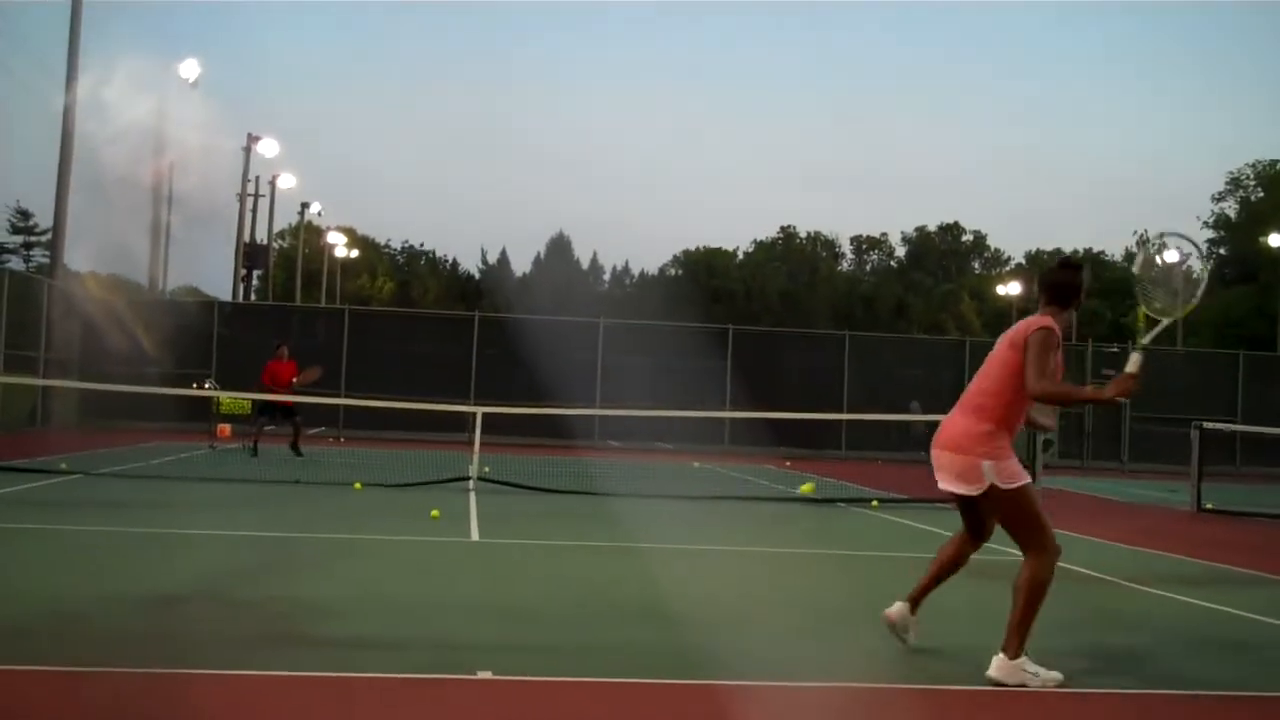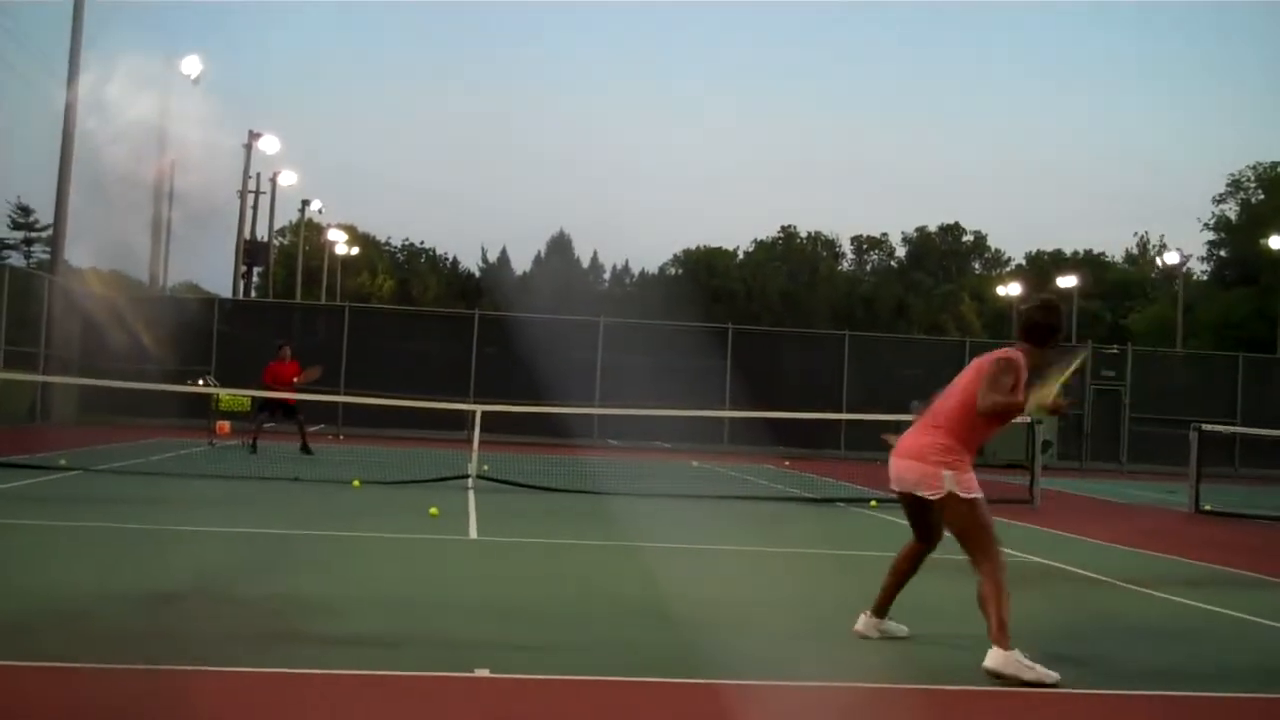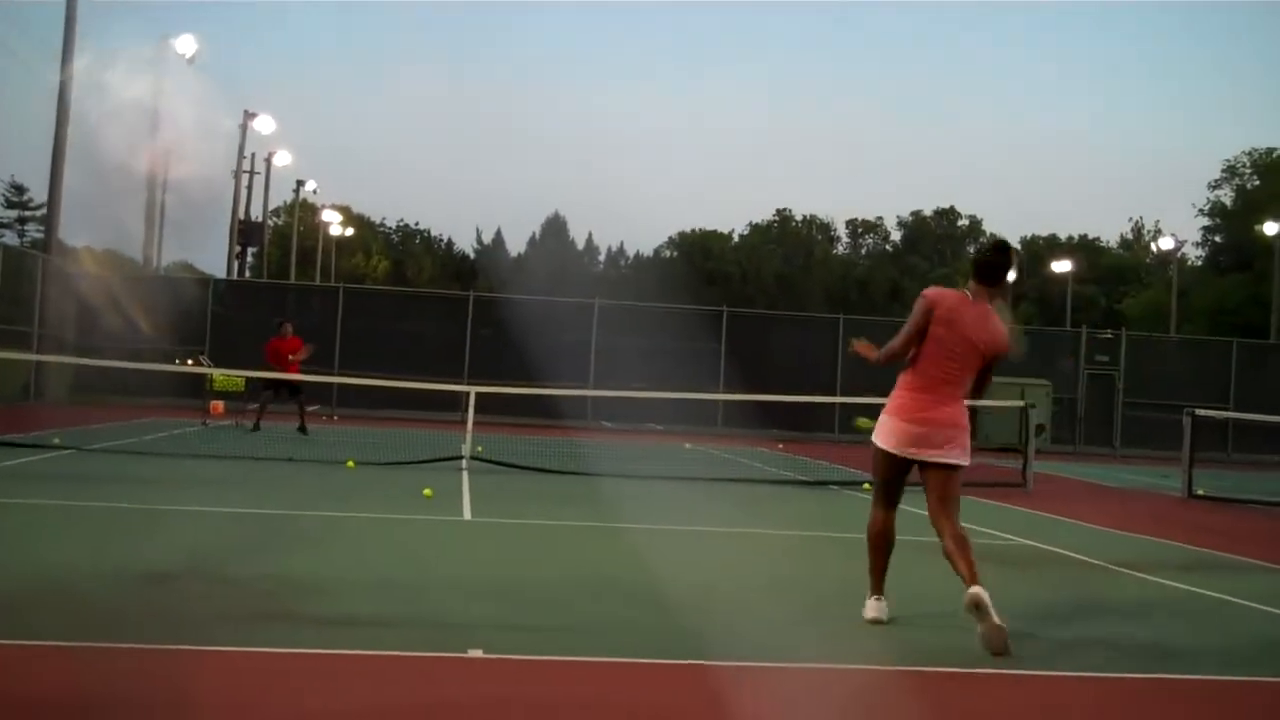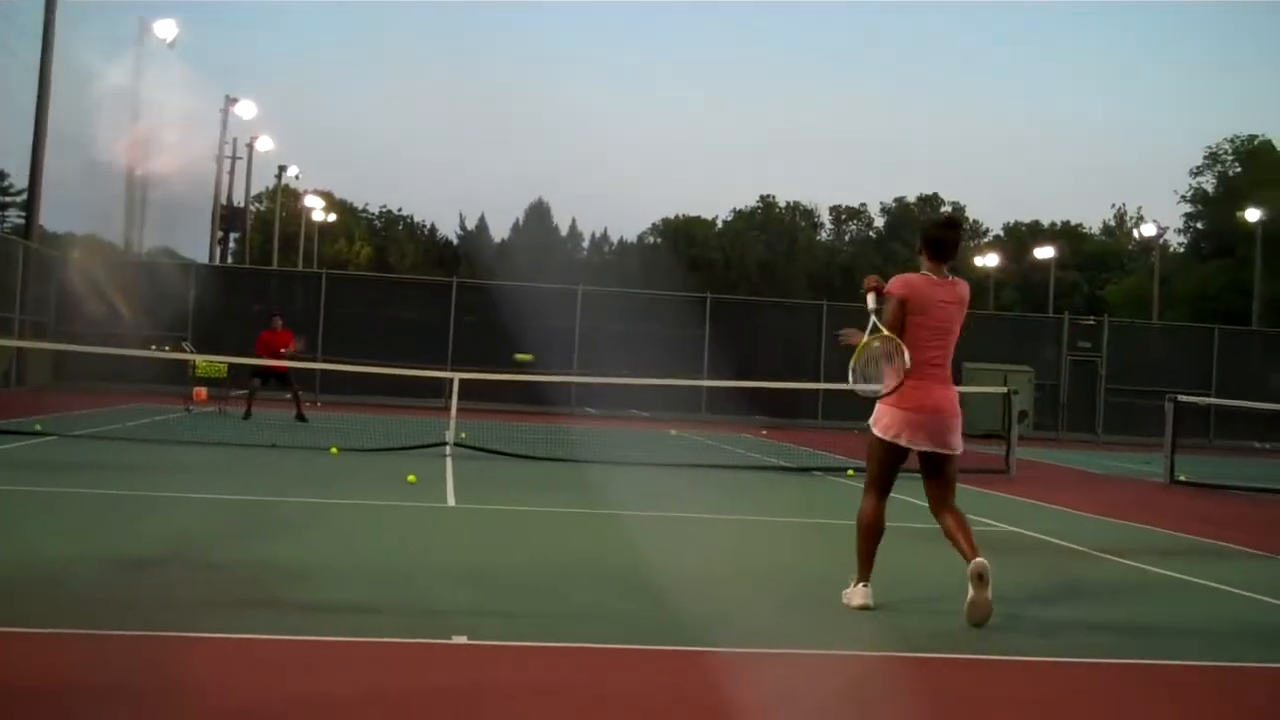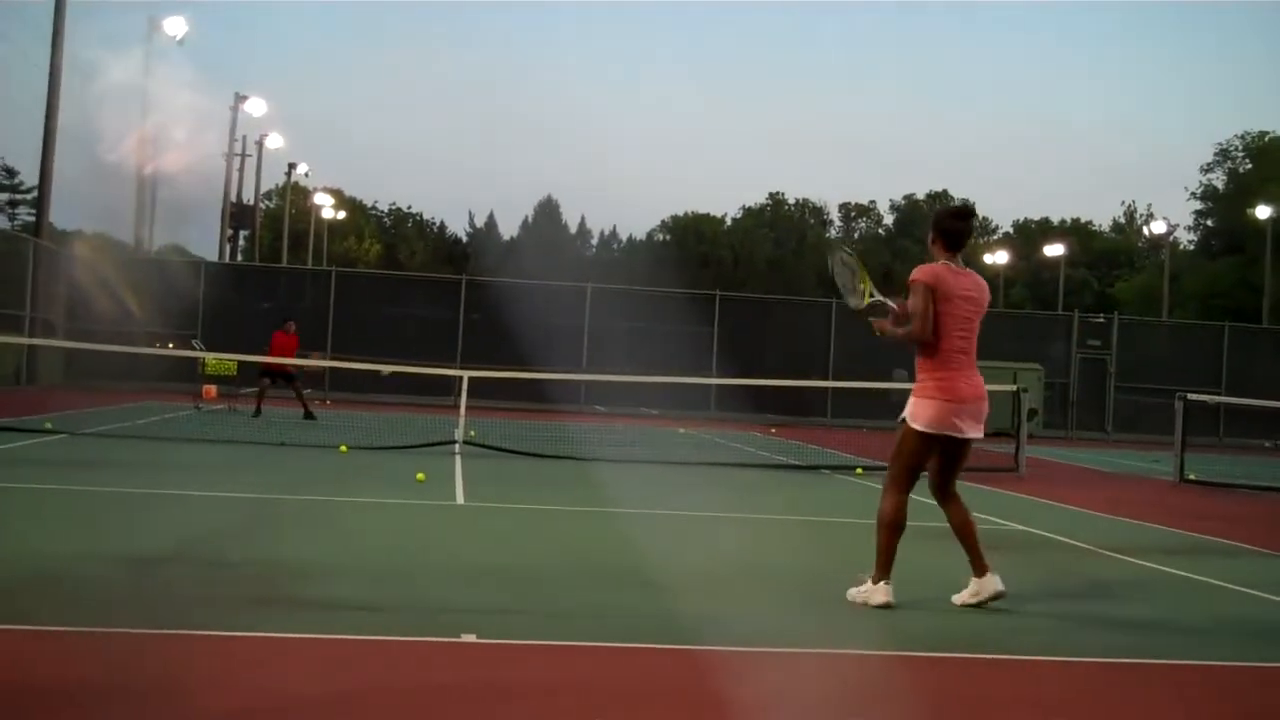
dt=0.2s
person 1, frame 1
left shoulder: (1023, 328)
right shoulder: (1045, 330)
right elbow: (1038, 389)
left wrist: (1026, 420)
right wrist: (1101, 394)
left hip: (949, 442)
right hip: (980, 450)
left knee: (975, 534)
right knee: (1043, 550)
left ankle: (906, 608)
right ankle: (1010, 659)
person 1, frame 2
left shoulder: (994, 358)
right shoulder: (1010, 363)
right elbow: (985, 405)
left wrist: (910, 432)
left hip: (907, 454)
right hip: (939, 463)
left knee: (926, 539)
right knee: (988, 561)
left ankle: (874, 618)
right ankle: (1002, 652)
person 1, frame 3
left shoulder: (935, 297)
right shoulder: (999, 336)
left elbow: (899, 350)
left wrist: (877, 355)
left hip: (903, 417)
right hip: (947, 429)
left knee: (884, 506)
right knee: (947, 522)
left ankle: (876, 599)
right ankle: (975, 589)
person 1, frame 4
left shoulder: (901, 285)
right shoulder: (962, 292)
left wrist: (863, 339)
left hip: (900, 405)
right hip: (942, 409)
left knee: (874, 493)
right knee: (945, 505)
left ankle: (862, 585)
right ankle: (975, 562)
person 1, frame 5
left shoulder: (926, 274)
right shoulder: (980, 286)
left elbow: (923, 336)
left wrist: (890, 327)
right wrist: (908, 314)
left hip: (936, 396)
right hip: (972, 397)
left knee: (896, 487)
right knee: (943, 489)
left ankle: (879, 584)
right ankle: (984, 577)
